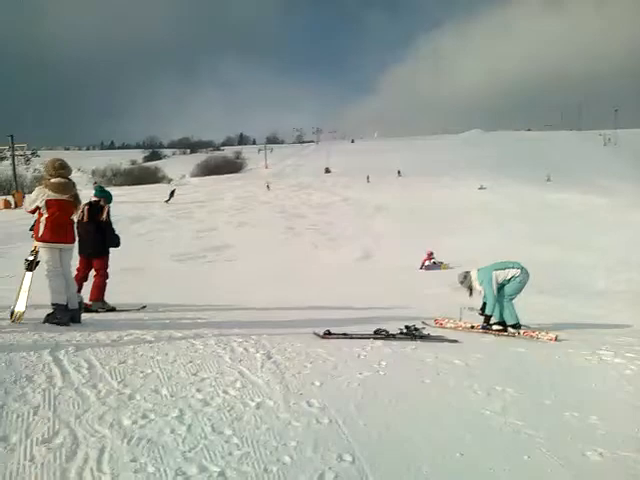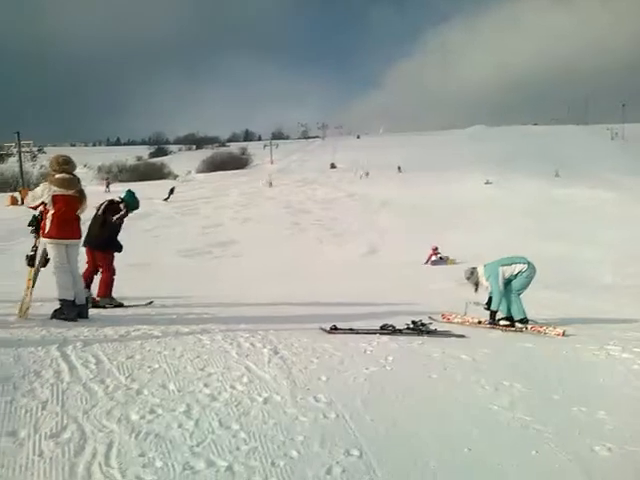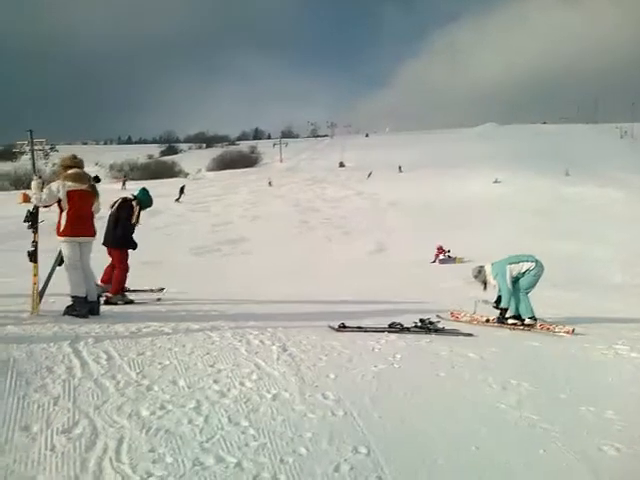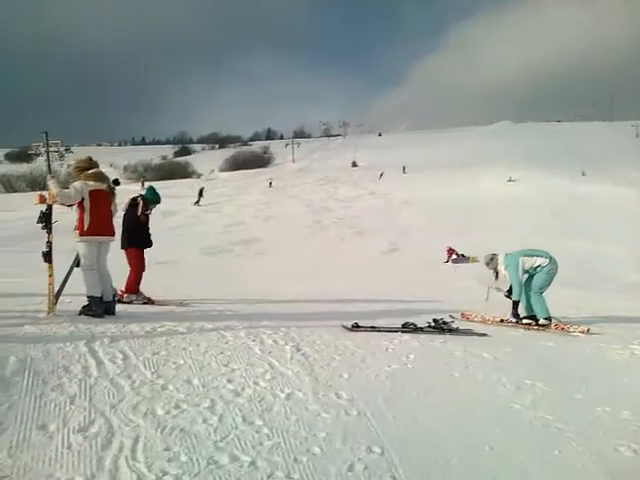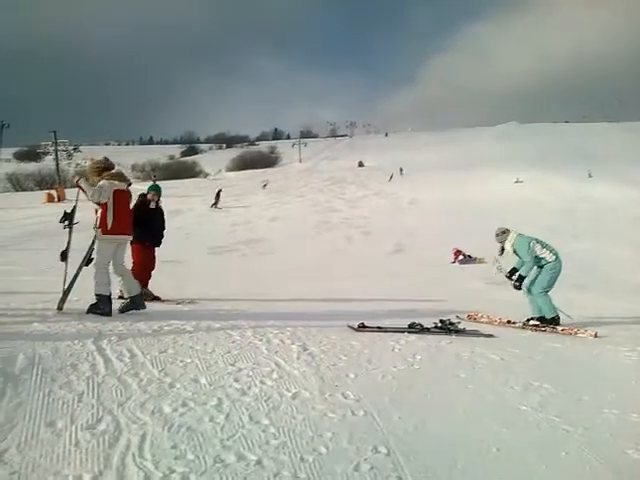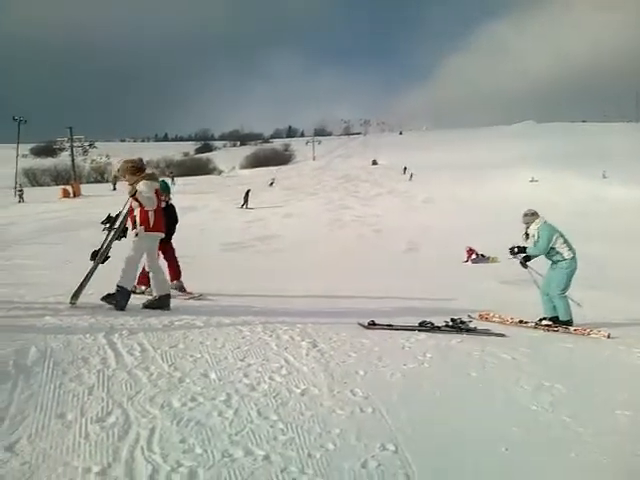
dt=0.4s
person 1, frame 1
left shoulder: (43, 191)
right shoulder: (73, 192)
left elbow: (28, 207)
left hip: (48, 238)
right hip: (67, 239)
left knee: (53, 273)
right knee: (66, 273)
left ankle: (60, 312)
right ankle: (73, 309)
person 1, frame 2
left shoulder: (48, 187)
right shoulder: (78, 189)
left elbow: (29, 202)
left hip: (54, 234)
right hip: (73, 234)
left knee: (60, 269)
right knee: (73, 268)
left ankle: (67, 307)
right ankle: (80, 305)
person 1, frame 3
left shoulder: (60, 185)
right shoulder: (91, 186)
left elbow: (39, 200)
right elbow: (95, 209)
left wrist: (36, 184)
left hip: (69, 232)
right hip: (87, 232)
left knee: (73, 266)
right knee: (85, 265)
left ankle: (79, 304)
right ankle: (92, 302)
person 1, frame 4
left shoulder: (82, 185)
right shoulder: (107, 187)
left elbow: (63, 197)
right elbow: (113, 210)
left wrist: (52, 182)
left hip: (88, 232)
right hip: (106, 232)
left knee: (88, 267)
right knee: (101, 266)
left ankle: (95, 304)
right ankle: (108, 302)
person 1, frame 5
left shoulder: (106, 183)
right shoulder: (122, 187)
left elbow: (97, 196)
left wrist: (81, 182)
left hip: (108, 231)
right hip: (123, 231)
left knee: (101, 265)
right knee: (119, 265)
left ankle: (103, 302)
right ankle: (135, 297)
person 1, frame 6
left shoulder: (145, 184)
right shoulder: (144, 185)
left elbow: (151, 204)
left wrist: (136, 194)
left hip: (147, 229)
right hip: (153, 230)
left knee: (132, 260)
right knee: (153, 264)
left ankle: (121, 295)
right ankle: (163, 297)
